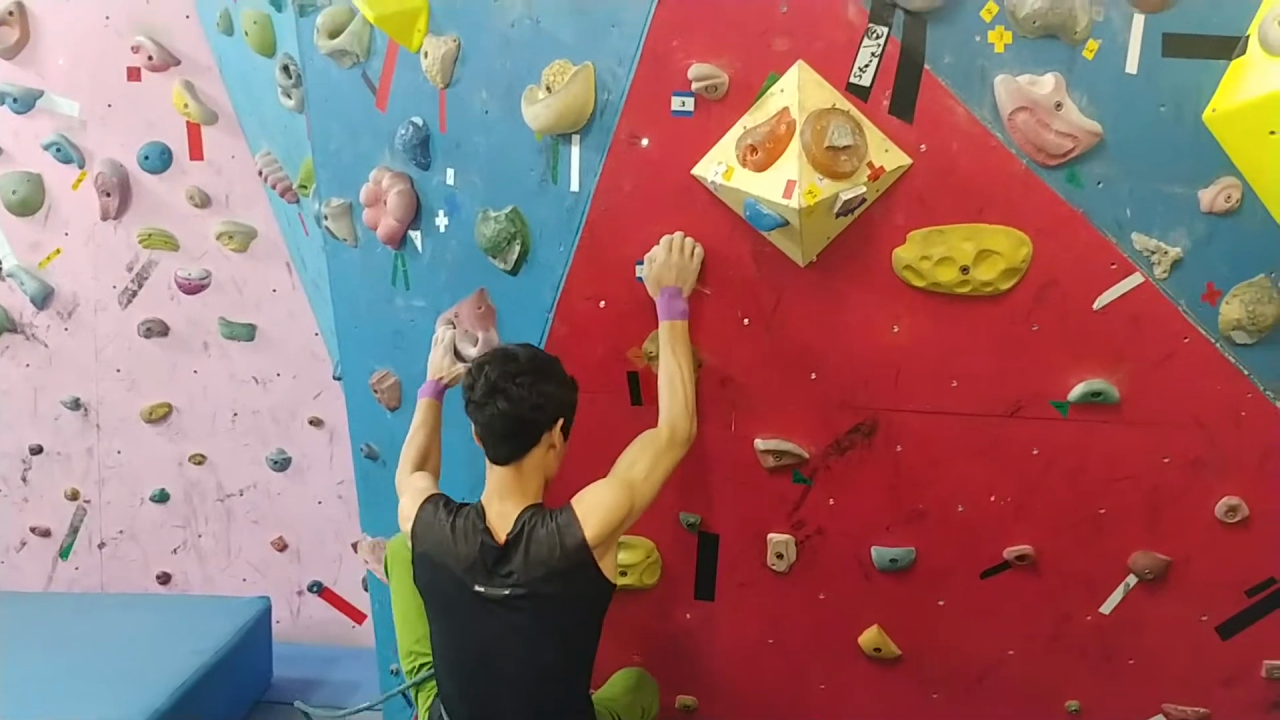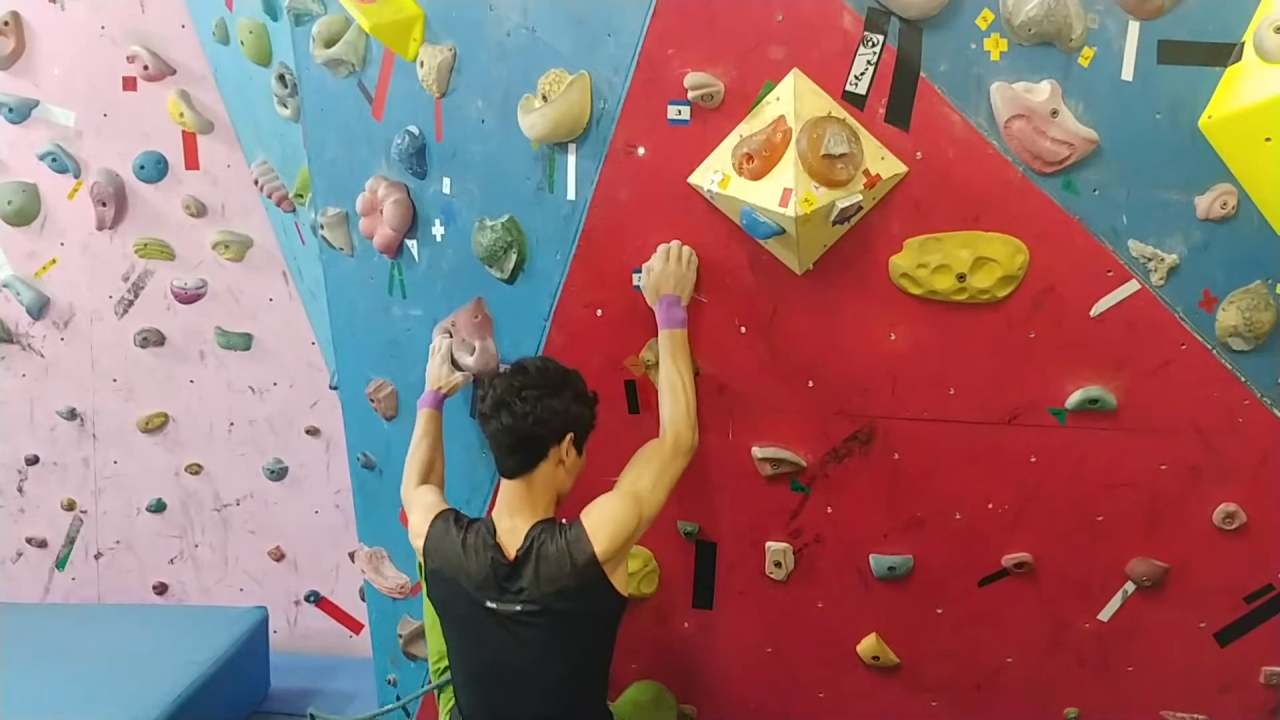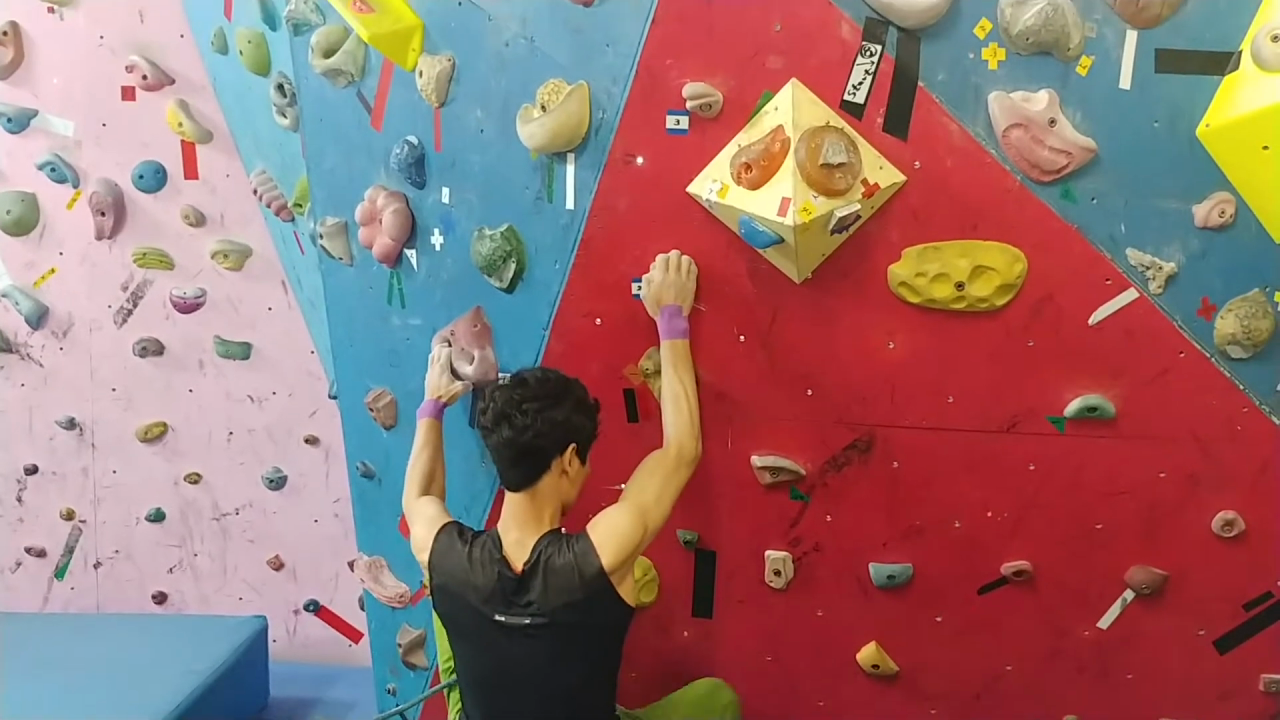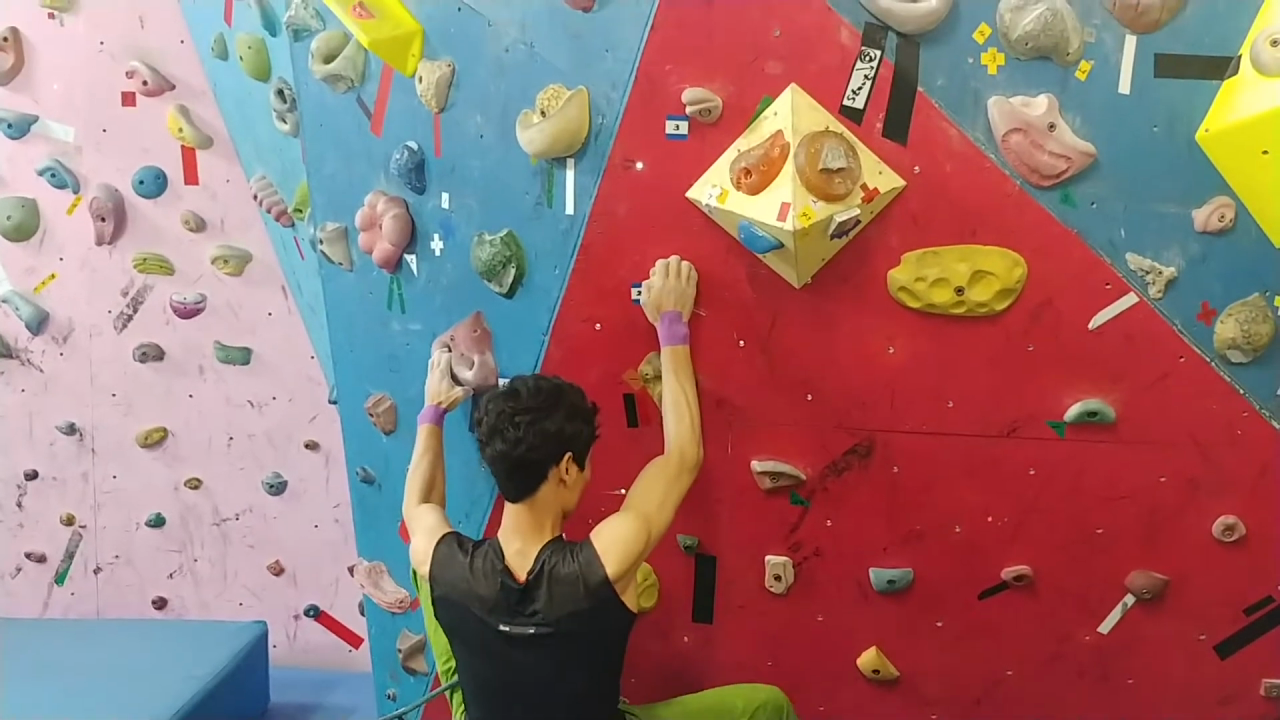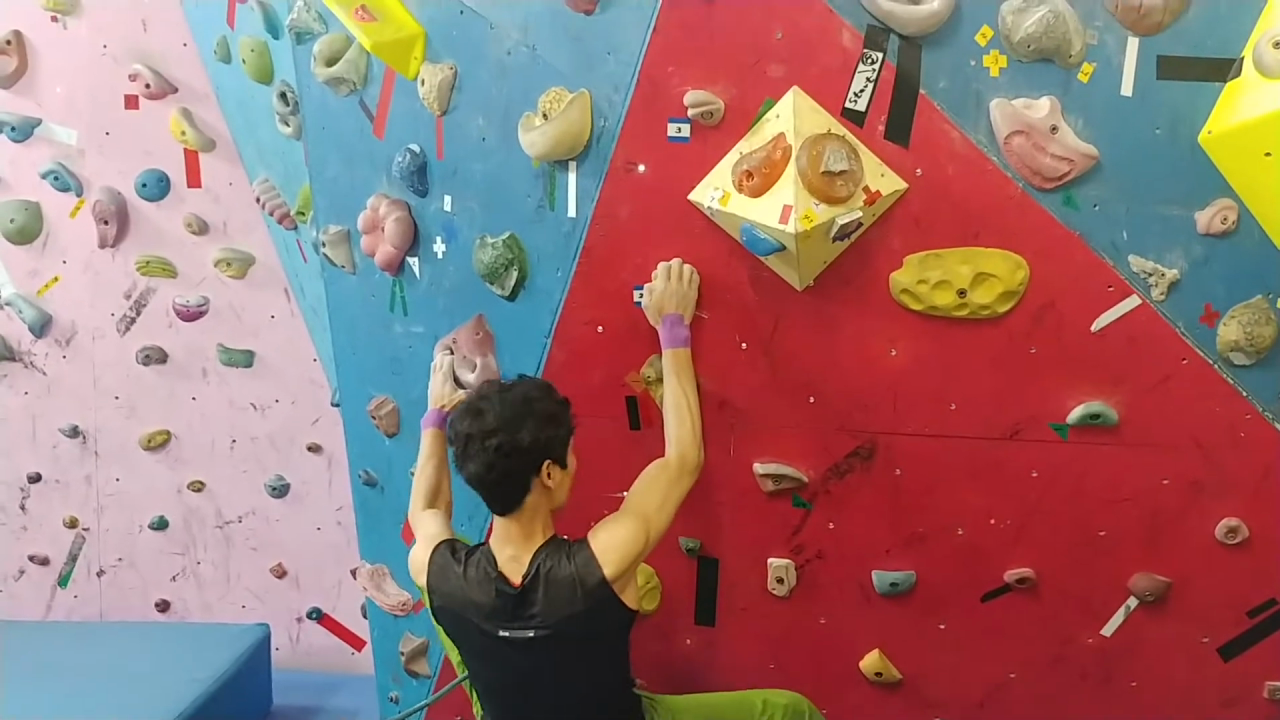
dt=0.2s
person 1, frame 1
left shoulder: (428, 528)
right shoulder: (583, 532)
left elbow: (413, 474)
right elbow: (678, 430)
left wrist: (435, 386)
right wrist: (672, 301)
person 1, frame 2
left shoulder: (441, 543)
right shoulder: (593, 547)
left elbow: (417, 489)
right elbow: (680, 441)
left wrist: (434, 395)
right wrist: (670, 310)
person 1, frame 3
left shoulder: (446, 557)
right shoulder: (599, 556)
left elbow: (419, 501)
right elbow: (683, 449)
left wrist: (433, 405)
right wrist: (673, 319)
person 1, frame 4
left shoulder: (440, 565)
right shoulder: (602, 563)
left elbow: (419, 507)
right elbow: (684, 456)
left wrist: (434, 411)
right wrist: (672, 326)
person 1, frame 5
left shoulder: (433, 569)
right shoulder: (600, 564)
left elbow: (424, 514)
right elbow: (683, 460)
left wrist: (438, 415)
right wrist: (673, 329)
